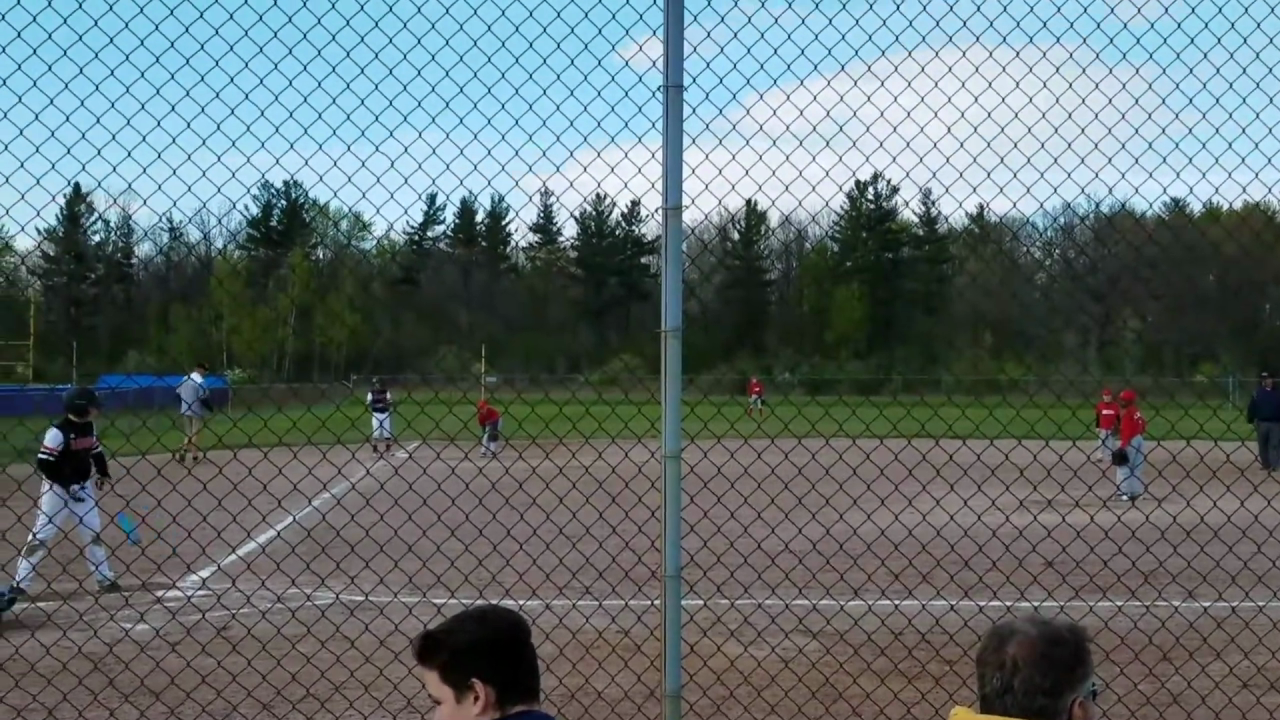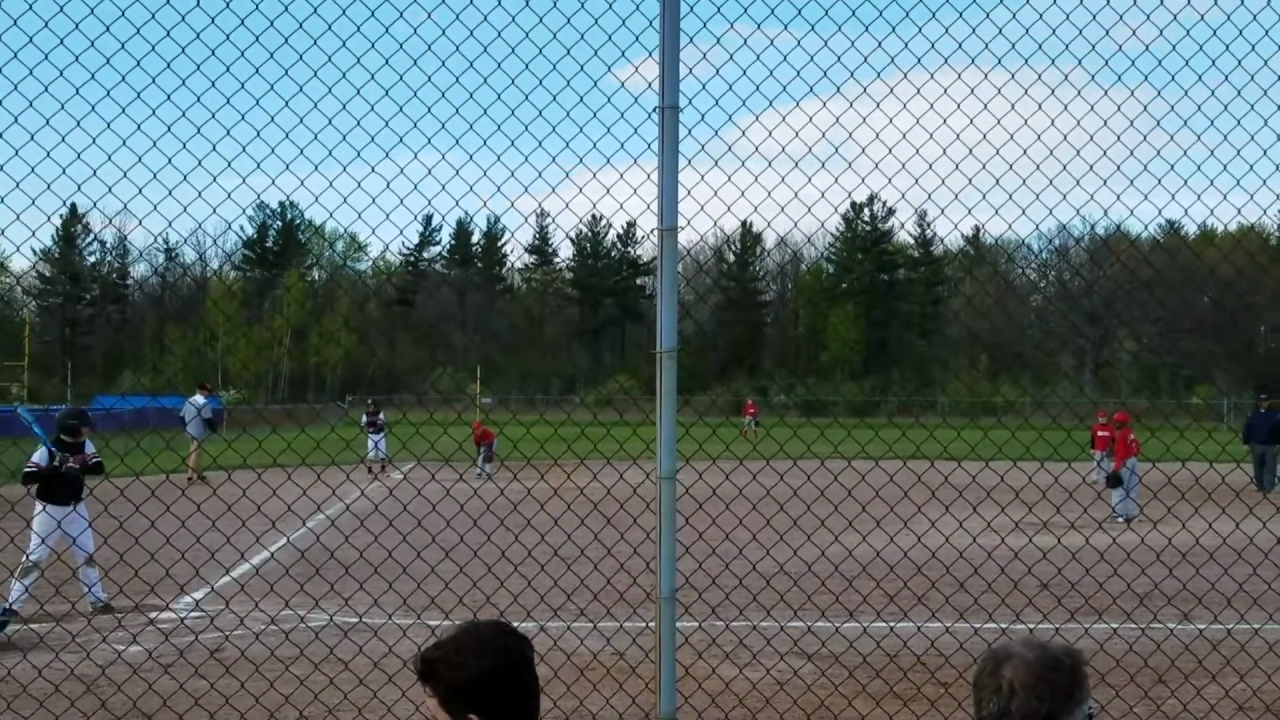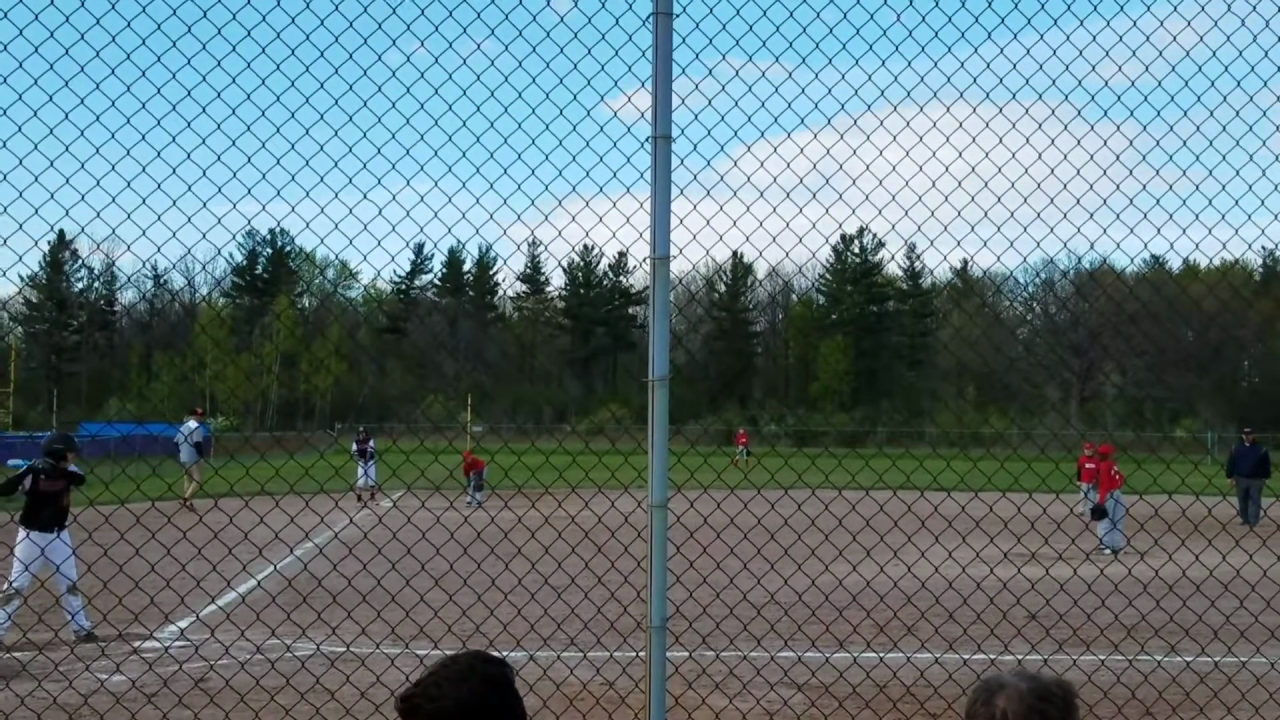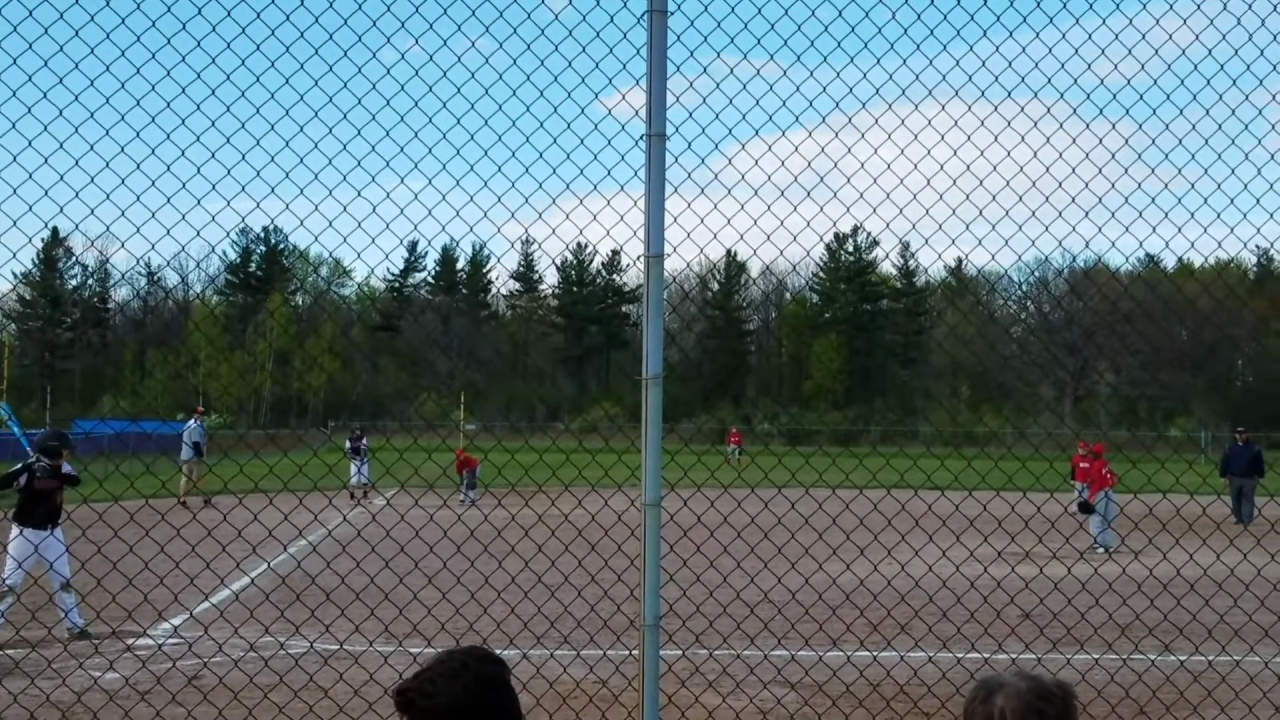
dt=0.4s
person 1, frame 1
left shoulder: (90, 427)
right shoulder: (58, 431)
left elbow: (97, 454)
right elbow: (43, 464)
left wrist: (102, 474)
right wrist: (66, 487)
left hip: (83, 488)
right hip: (56, 489)
left knee: (94, 532)
right knee: (41, 537)
left ankle: (104, 579)
right ankle: (18, 587)
person 1, frame 2
left shoulder: (85, 445)
right shoulder: (48, 449)
left elbow: (100, 468)
right elbow: (26, 478)
left wrist: (77, 467)
right wrist: (54, 467)
left hip: (76, 508)
right hip: (49, 510)
left knee: (86, 555)
right knee: (35, 558)
left ankle: (98, 601)
person 1, frame 3
left shoulder: (67, 470)
right shoulder: (33, 473)
left elbow: (81, 479)
left wrist: (53, 468)
right wrist: (31, 469)
left hip: (59, 535)
right hip: (32, 536)
left knee: (70, 582)
left ankle: (82, 629)
person 1, frame 4
left shoulder: (61, 467)
right shoulder: (28, 469)
left elbow: (75, 481)
left wrist: (50, 472)
right wrist: (28, 466)
left hip: (52, 532)
right hip: (25, 532)
left knee: (63, 579)
left ankle: (75, 626)
